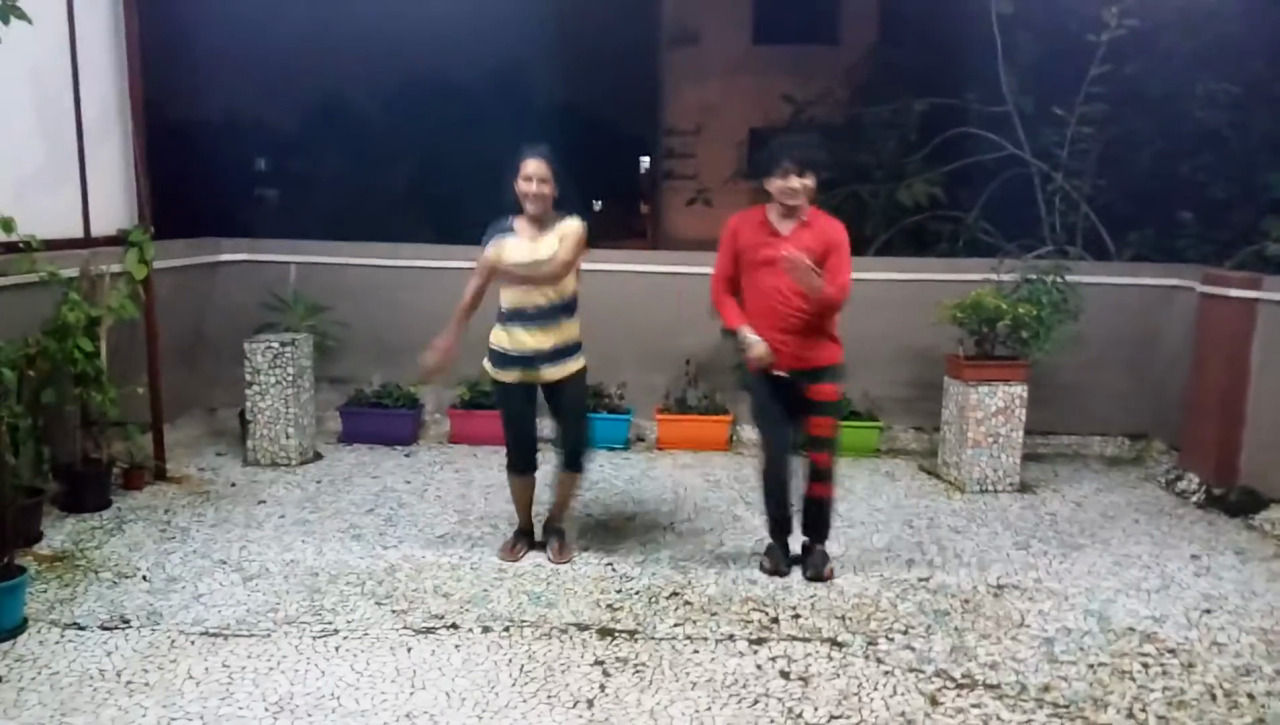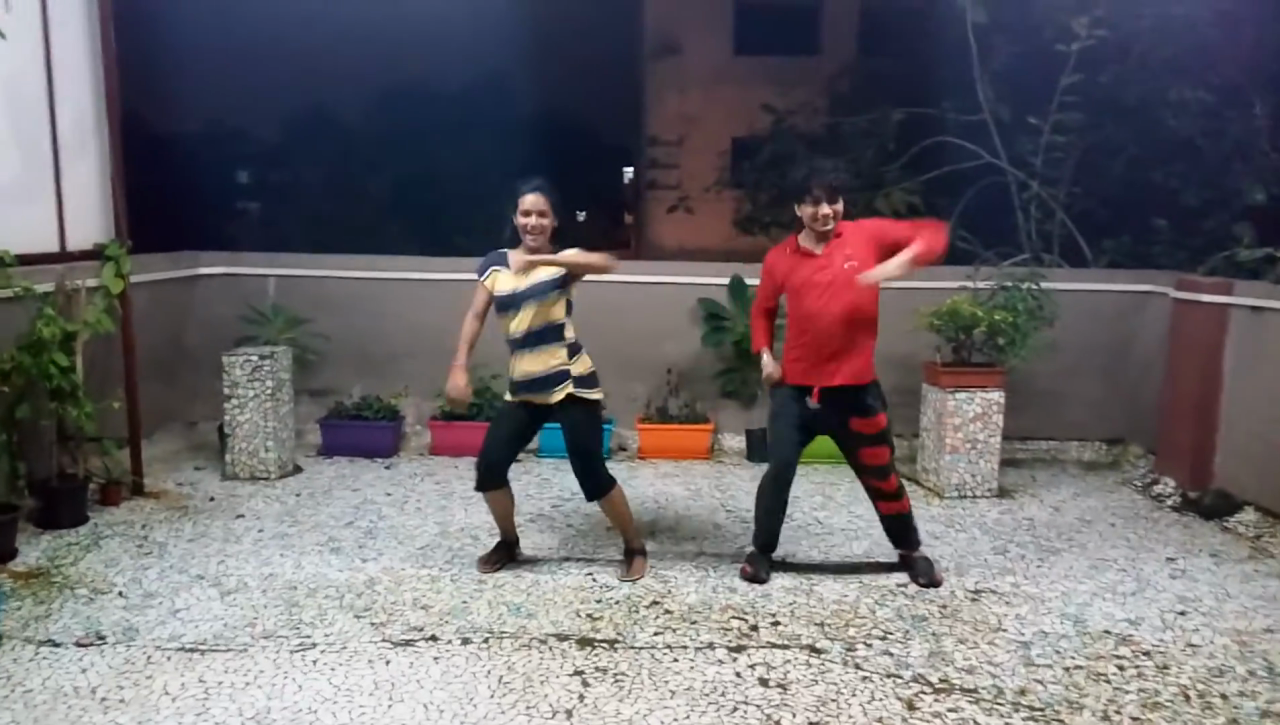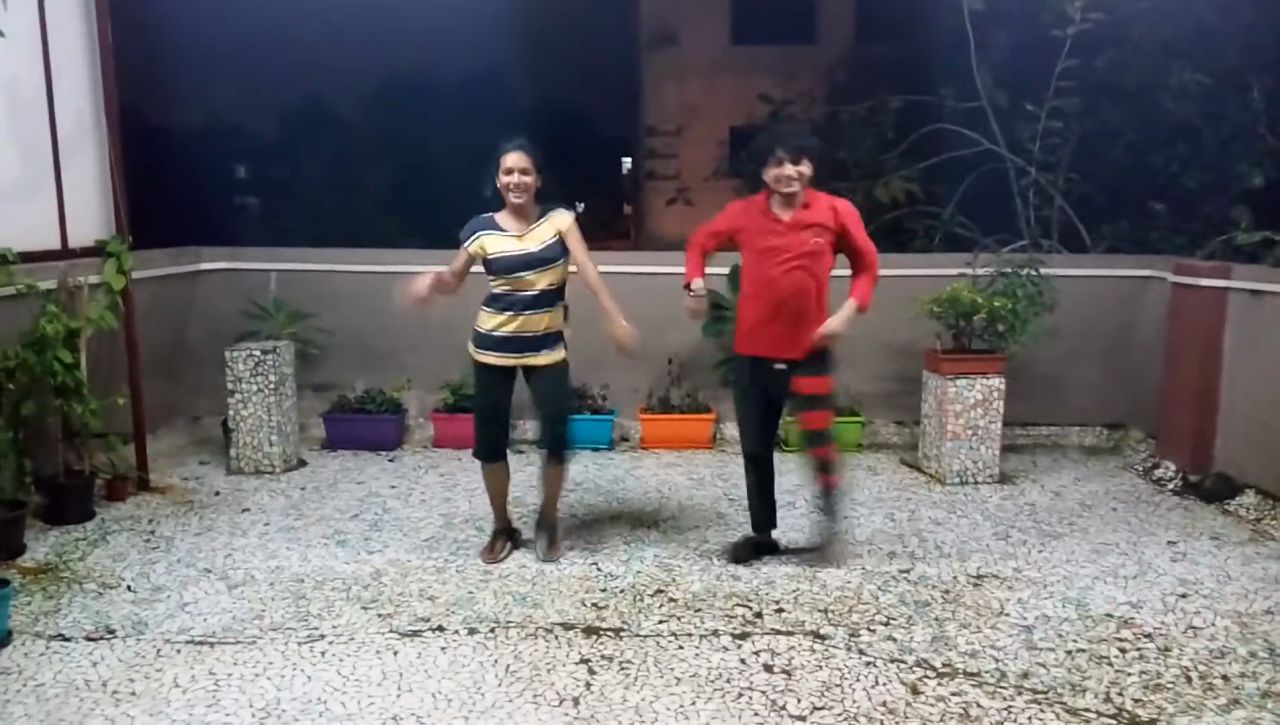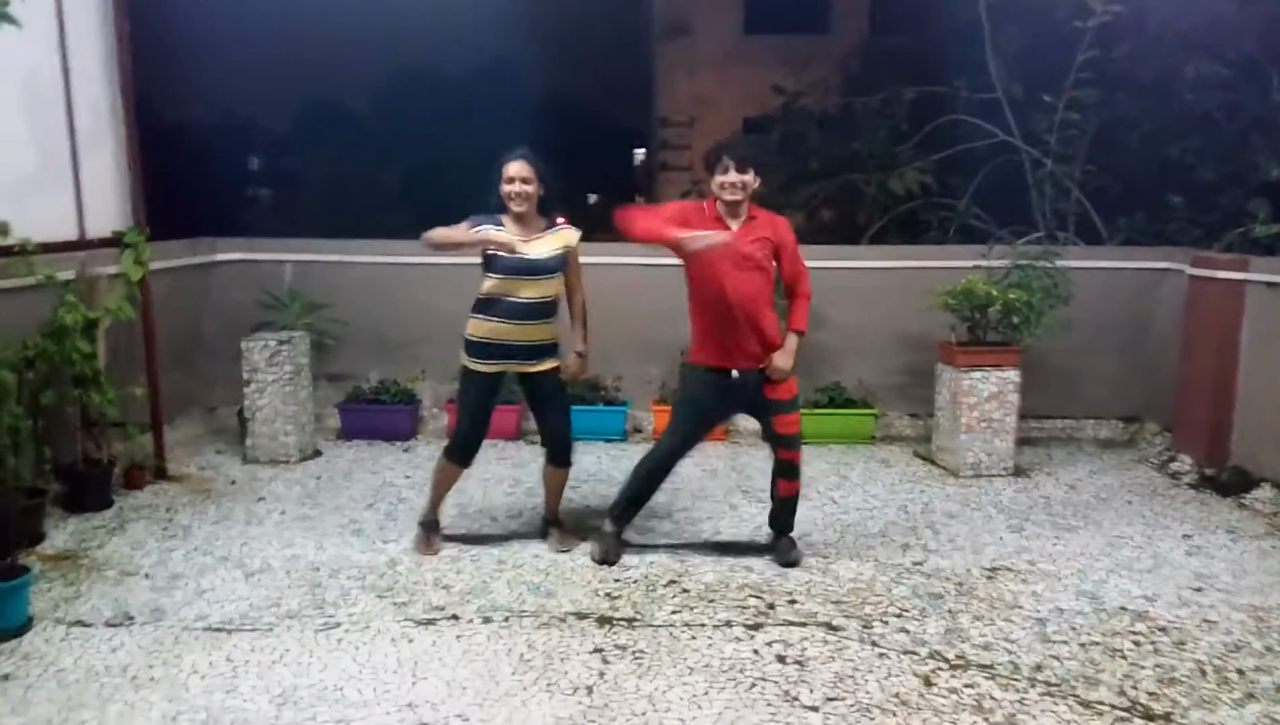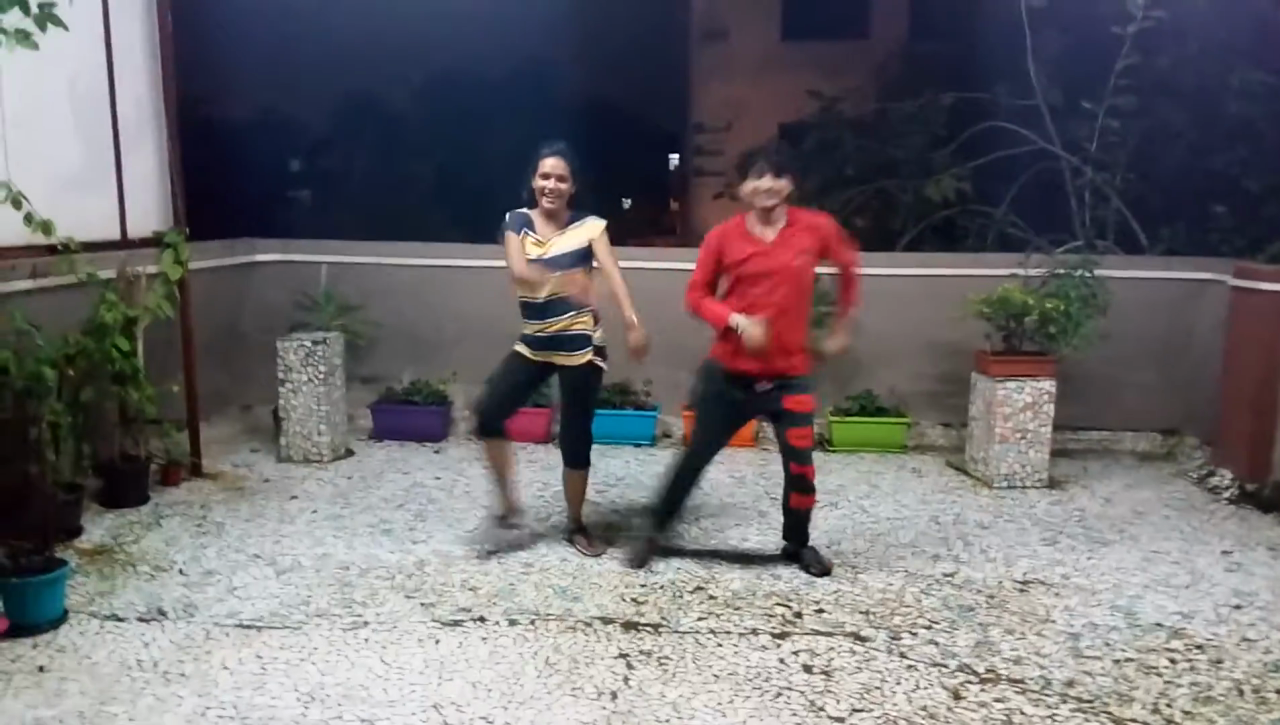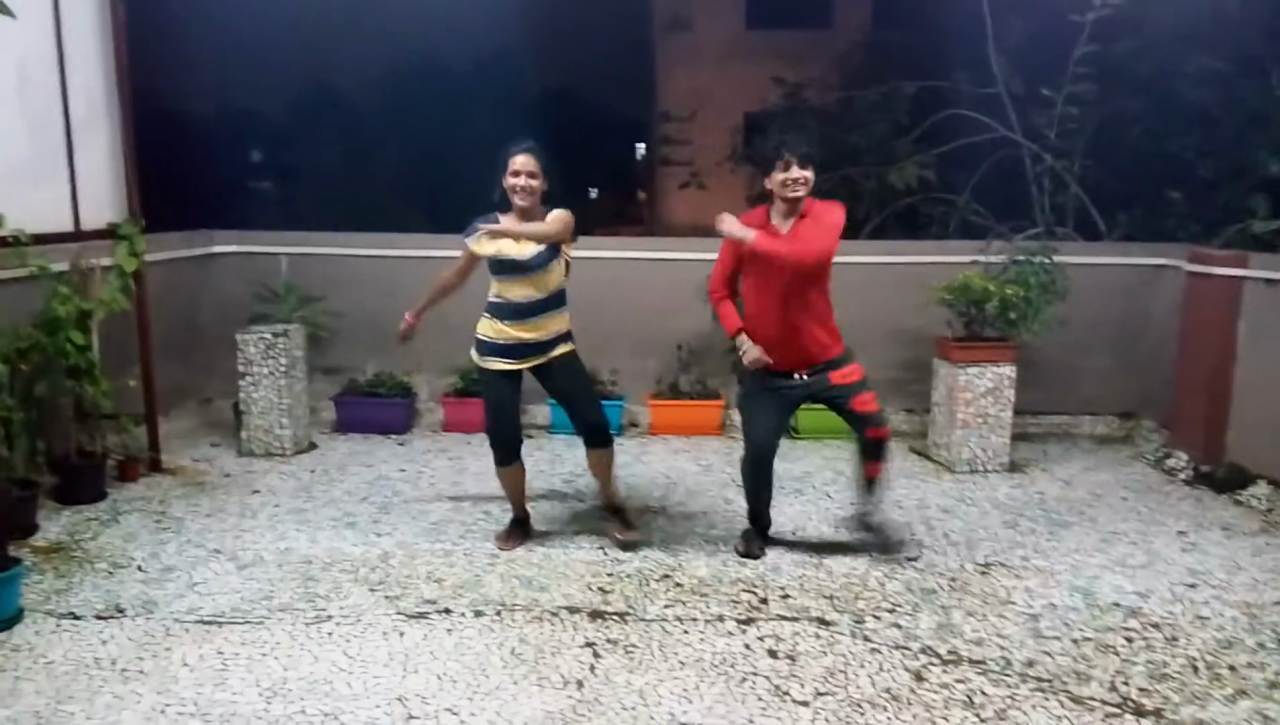
dt=0.4s
person 1, frame 1
left shoulder: (830, 230)
right shoulder: (742, 226)
left elbow: (837, 295)
right elbow: (722, 288)
left wrist: (813, 280)
right wrist: (745, 333)
left hip: (818, 363)
right hip: (767, 366)
left knee: (822, 455)
right knee: (776, 455)
left ankle: (815, 543)
right ankle: (778, 541)
person 1, frame 2
left shoulder: (867, 234)
right shoulder: (780, 257)
left elbow: (935, 233)
right elbow: (762, 311)
left wrist: (903, 260)
right wrist: (764, 355)
left hip: (855, 388)
right hip: (795, 388)
left knee: (881, 476)
right knee: (778, 473)
left ankle: (909, 550)
right ankle: (762, 550)
person 1, frame 3
left shoulder: (836, 210)
right shoulder: (741, 214)
left elbow: (868, 264)
right elbow: (700, 242)
left wrist: (850, 308)
right wrist: (694, 283)
left hip: (806, 352)
right hip: (753, 353)
left knee: (818, 438)
right knee: (755, 447)
left ankle: (829, 518)
right ankle: (761, 532)
person 1, frame 4
left shoulder: (776, 228)
right shoulder: (689, 216)
left elbow: (799, 288)
right elbow: (631, 220)
left wrist: (791, 344)
right wrist: (685, 237)
left hip: (766, 365)
right hip: (710, 368)
left knee: (788, 450)
right knee: (669, 450)
left ankle: (782, 533)
right ankle: (615, 524)
person 1, frame 5
left shoulder: (815, 228)
right shoulder: (721, 235)
left elbow: (847, 265)
right elbow: (696, 295)
left wrist: (841, 325)
right wrist: (735, 320)
left hip: (788, 373)
right hip: (726, 370)
left knee: (801, 463)
right knee: (696, 457)
left ankle: (798, 544)
right ankle: (655, 530)
person 1, frame 6
left shoulder: (826, 214)
right shoulder: (742, 226)
left elbow: (808, 257)
right elbow: (721, 290)
left wrist: (748, 238)
right wrist: (741, 338)
left hip: (823, 357)
right hip: (764, 366)
left knee: (874, 426)
right knee: (758, 454)
left ankle: (869, 508)
right ankle: (757, 528)
person 2, frame 1
left shoulder: (571, 228)
right shoulder: (500, 234)
left elbow: (554, 265)
right elbow: (474, 293)
left wrist: (508, 266)
right wrist: (445, 342)
left hip: (563, 358)
right hip: (512, 359)
left knee: (575, 447)
right knee: (521, 451)
left ankle: (555, 525)
right ankle: (523, 528)
person 2, frame 2
left shoulder: (563, 258)
right shoulder: (494, 266)
left elbow: (606, 263)
right elbow: (474, 317)
left wrist: (541, 259)
right wrist: (458, 368)
left hip: (571, 383)
right hip: (526, 388)
left knee: (593, 476)
right knee: (488, 469)
left ankle: (635, 548)
right ankle: (508, 542)
person 2, frame 3
left shoulder: (559, 219)
right shoulder: (482, 230)
left elbow: (585, 267)
right elbow: (452, 282)
left wrist: (614, 316)
right wrist: (430, 281)
left hip: (544, 345)
right hip: (492, 345)
left knee: (557, 434)
right knee: (492, 440)
left ankle: (548, 521)
right ankle: (503, 529)
person 2, frame 4
left shoulder: (564, 235)
right shoulder: (487, 227)
left elbow: (577, 296)
right elbow: (432, 239)
left wrist: (579, 347)
right wrist: (483, 238)
left hip: (540, 357)
right hip: (487, 353)
left knee: (560, 443)
right knee: (465, 443)
left ankle: (552, 519)
right ankle: (430, 520)
person 2, frame 5
left shoulder: (590, 226)
right shoulder: (517, 222)
left elbow: (612, 272)
right elbow: (518, 271)
left wrist: (633, 322)
right wrist: (570, 289)
left hip: (578, 346)
right hip: (532, 344)
left knee: (576, 440)
right knee: (489, 414)
left ankle: (576, 524)
right ankle: (507, 502)
person 2, frame 6
left shoulder: (556, 220)
right shoulder: (483, 229)
left elbow: (557, 233)
right elbow: (454, 276)
left wrist: (506, 230)
right wrist: (416, 312)
left hip: (551, 345)
right hip: (497, 349)
left knee: (595, 425)
right knee: (503, 441)
left ankle: (612, 505)
right ankle: (520, 519)
